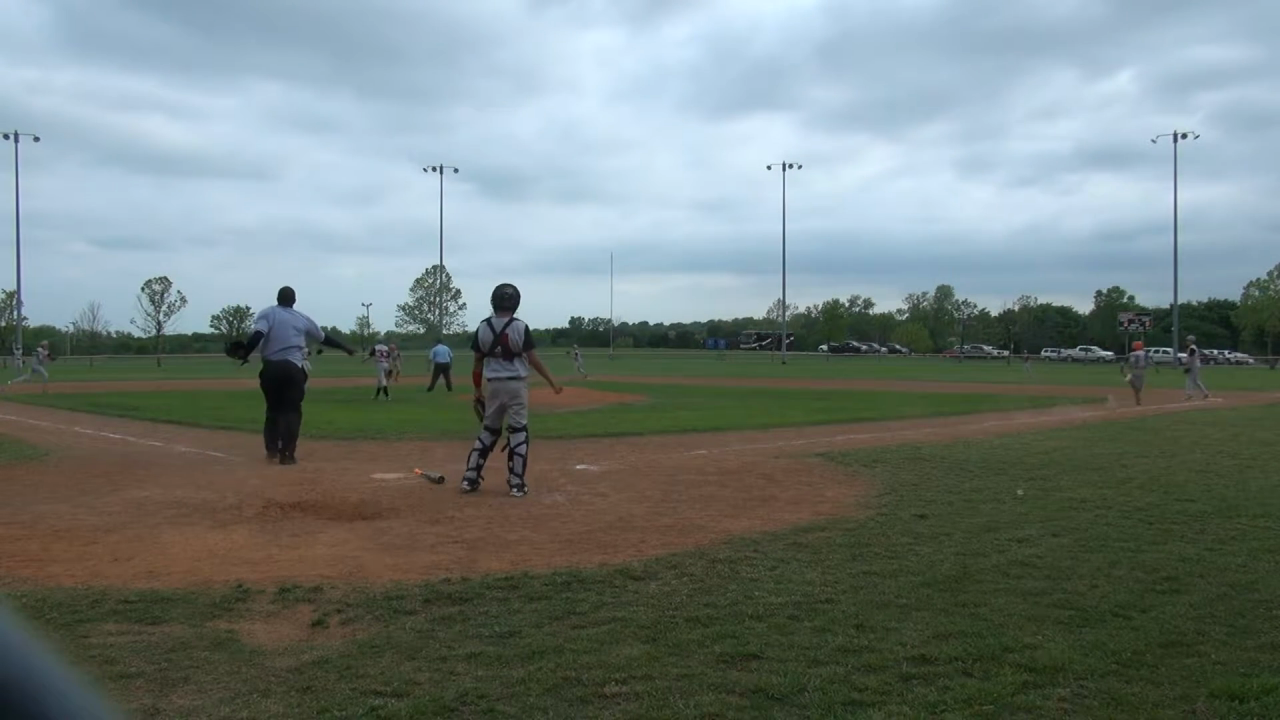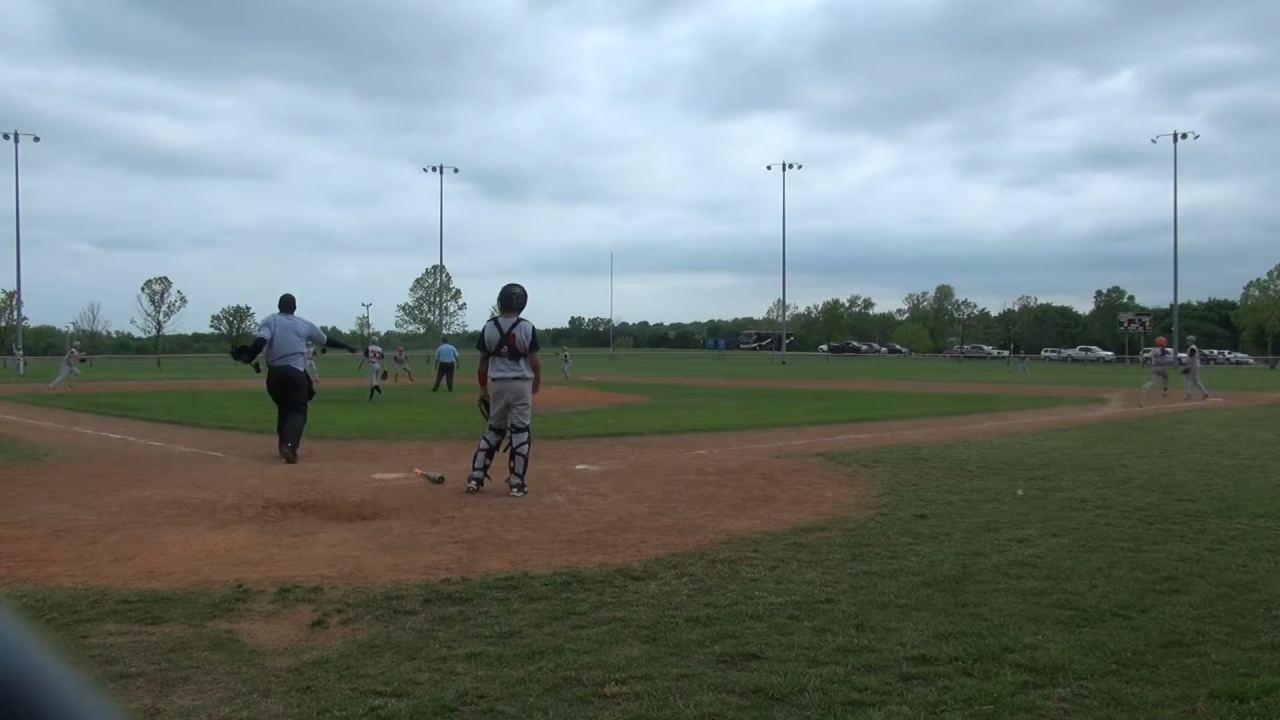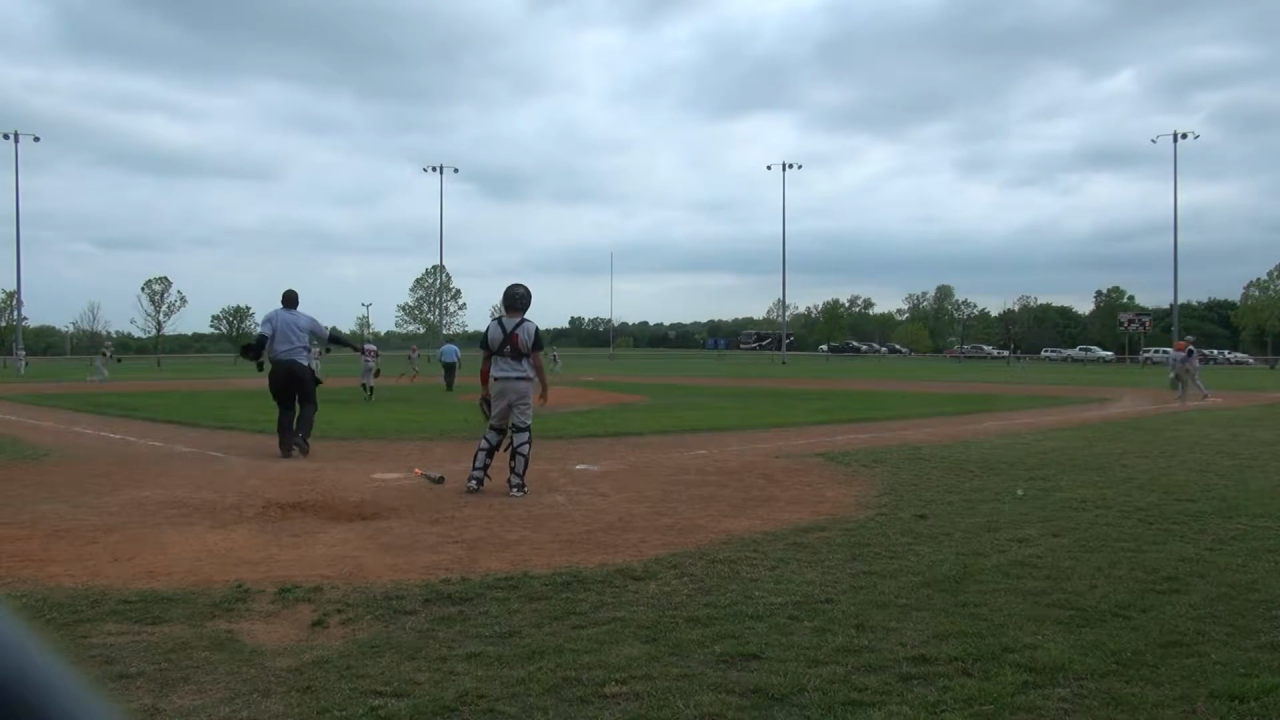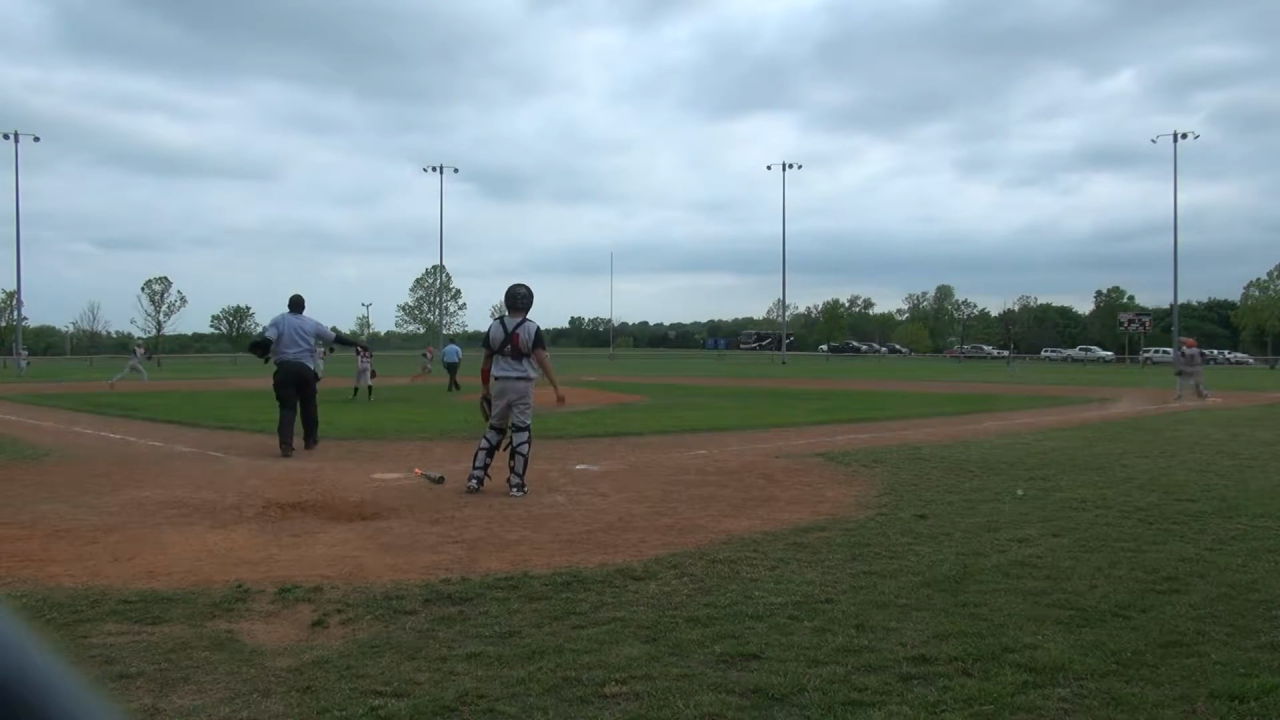
dt=0.2s
person 1, frame 1
left shoulder: (483, 328)
right shoulder: (520, 327)
left elbow: (477, 362)
right elbow: (533, 360)
left wrist: (478, 389)
right wrist: (552, 382)
left hip: (493, 385)
right hip: (516, 385)
left knee: (489, 430)
right knee: (518, 432)
left ankle: (470, 477)
right ankle: (516, 483)
person 1, frame 2
left shoulder: (489, 328)
right shoulder: (527, 328)
left elbow: (483, 361)
right elbow: (534, 361)
left wrist: (483, 388)
right wrist: (536, 383)
left hip: (497, 385)
right hip: (521, 385)
left knee: (493, 430)
right knee: (520, 432)
left ankle: (476, 478)
right ankle: (517, 483)
person 1, frame 3
left shoulder: (492, 327)
right shoulder: (531, 328)
left elbow: (486, 360)
right elbow: (538, 363)
left wrist: (484, 388)
right wrist: (544, 388)
left hip: (499, 385)
right hip: (523, 385)
left knee: (494, 430)
right knee: (521, 433)
left ankle: (476, 477)
right ankle: (517, 483)
person 1, frame 4
left shoulder: (494, 326)
right shoulder: (532, 328)
left elbow: (487, 359)
right elbow: (542, 360)
left wrist: (485, 387)
right wrist: (556, 387)
left hip: (499, 384)
right hip: (522, 385)
left knee: (494, 429)
right knee: (521, 432)
left ankle: (476, 477)
right ankle: (516, 483)
person 2, frame 1
left shoulder: (267, 313)
right shoulder: (303, 319)
left elbow: (257, 335)
right elbow: (324, 338)
left wrist: (245, 353)
right wrist: (345, 348)
left hip: (270, 367)
right hip: (293, 368)
left knee: (273, 408)
right knee: (291, 411)
left ankle: (273, 449)
right ankle: (286, 453)
person 2, frame 2
left shoulder: (269, 321)
right shoulder: (305, 324)
left elbow: (260, 342)
right elbow: (326, 341)
left wrist: (249, 358)
right wrist: (347, 346)
left hip: (275, 373)
right hip: (296, 373)
left knee: (284, 410)
right knee: (297, 412)
left ankle: (284, 445)
right ankle: (289, 446)
person 2, frame 3
left shoulder: (271, 317)
right shoulder: (307, 319)
left elbow: (262, 339)
right elbow: (330, 337)
left wrist: (256, 355)
right wrist: (351, 345)
left hip: (278, 368)
right hip: (300, 367)
left knee: (285, 407)
right knee: (308, 404)
left ankle: (285, 446)
right ankle: (300, 436)
person 2, frame 4
left shoulder: (278, 320)
right shoulder: (313, 324)
left elbow: (267, 341)
right elbow: (335, 338)
left wrist: (263, 354)
right wrist: (358, 344)
left hip: (284, 369)
right hip: (305, 369)
left knee: (287, 407)
right knee: (308, 406)
left ankle: (286, 445)
right ankle: (310, 440)
